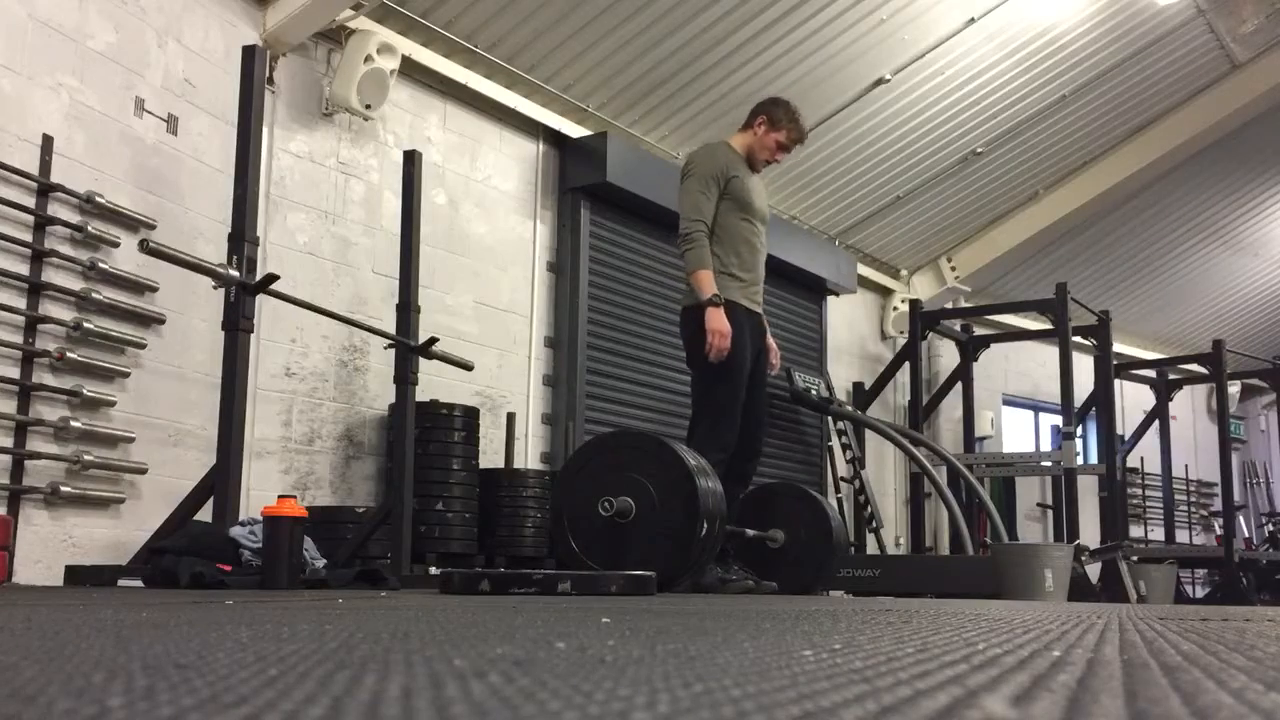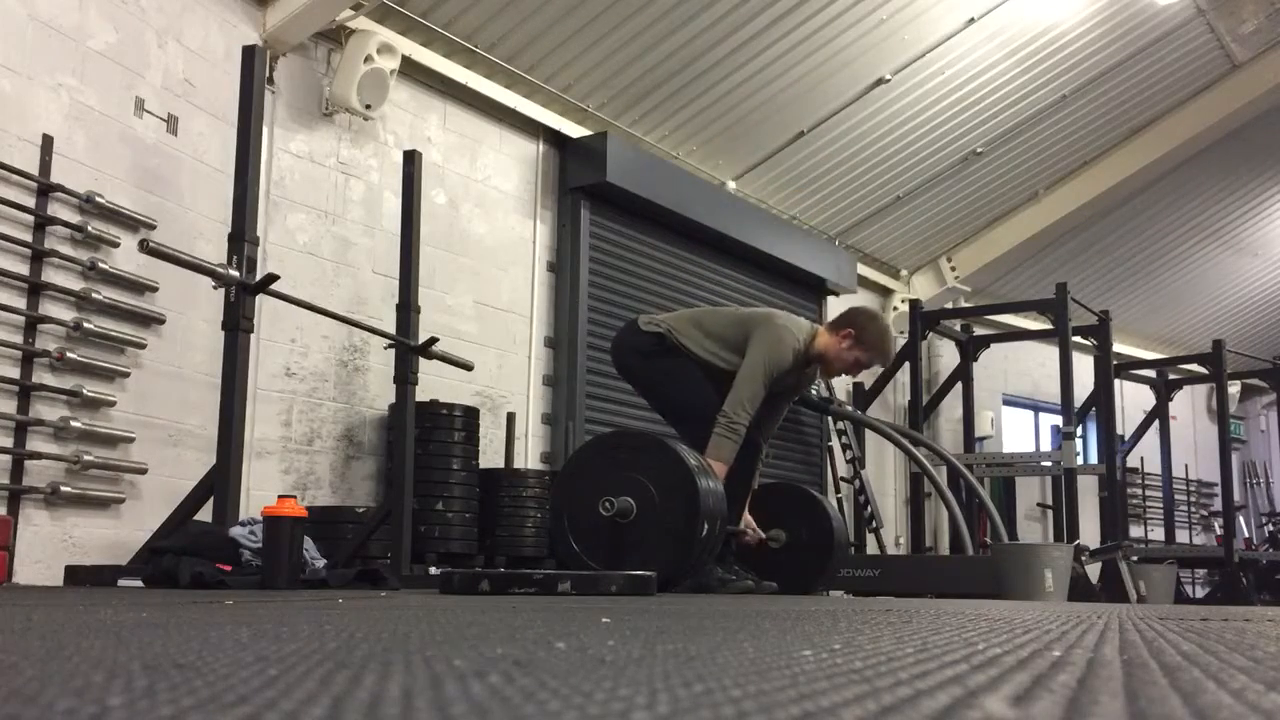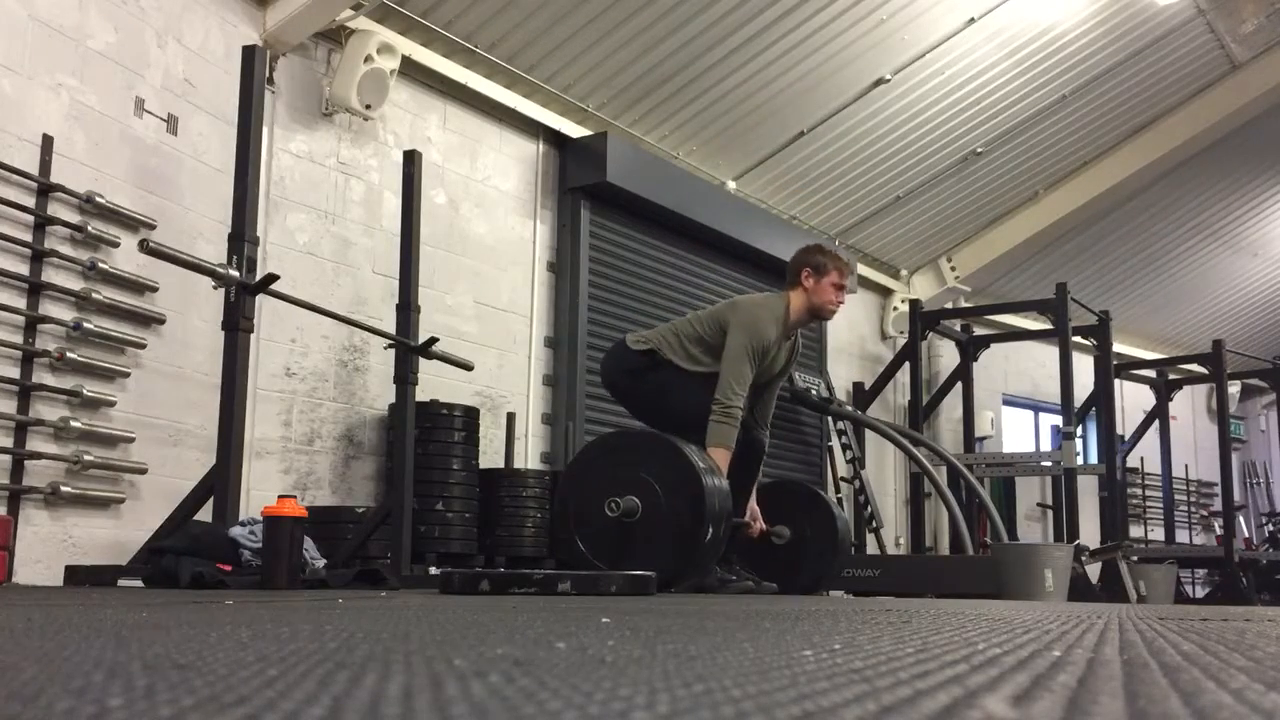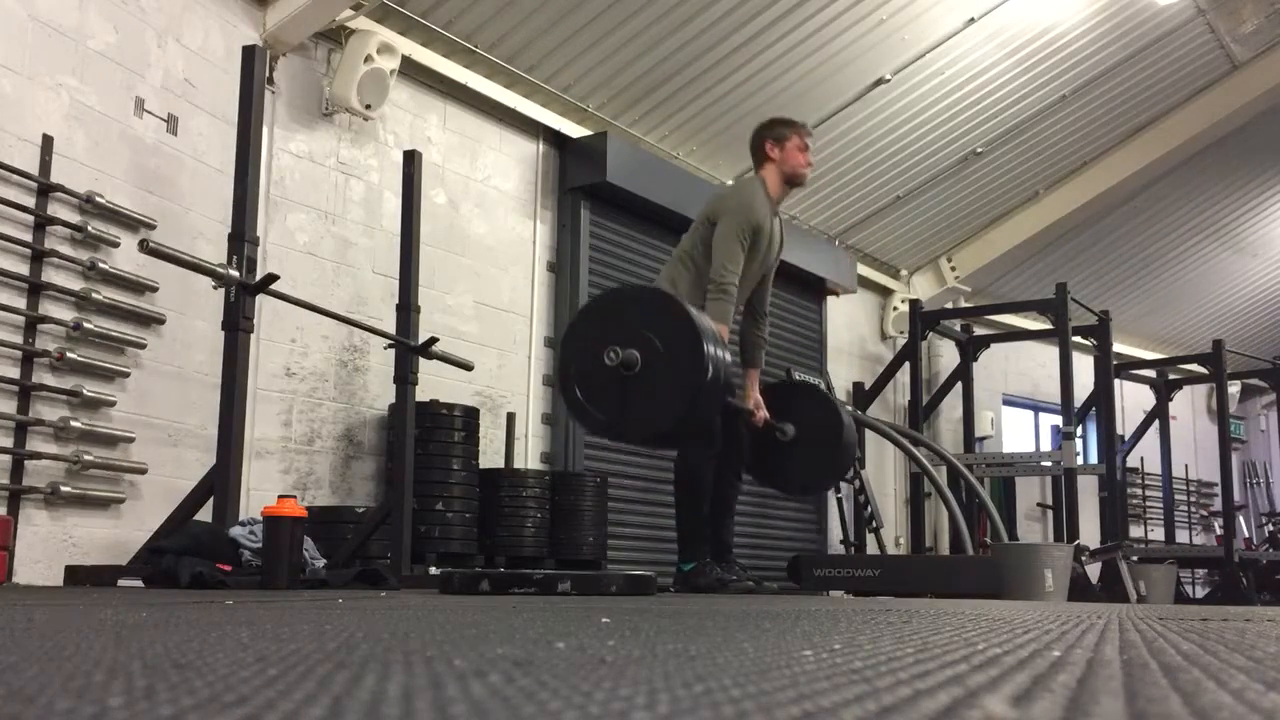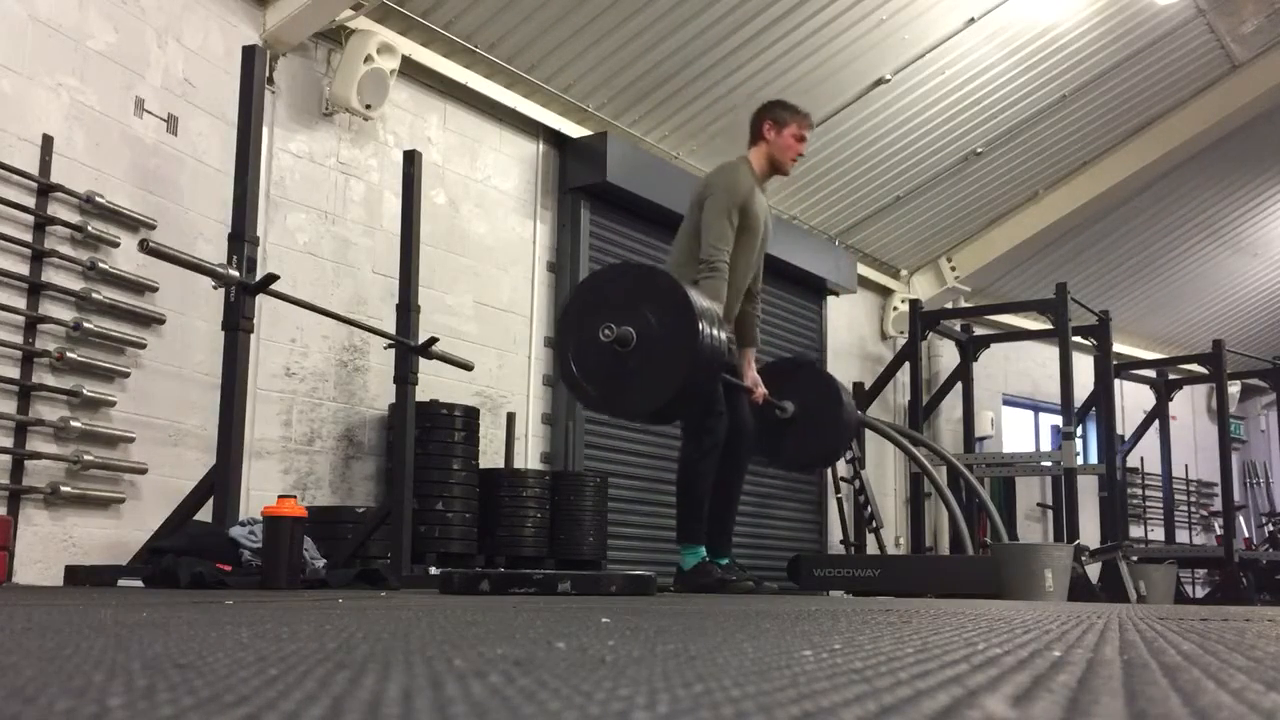
dt=1s
person 1, frame 1
left shoulder: (752, 182)
right shoulder: (712, 159)
right elbow: (693, 237)
left wrist: (763, 330)
right wrist: (713, 305)
left hip: (746, 319)
right hip: (718, 317)
left knee: (746, 447)
right knee: (713, 441)
left ankle: (718, 556)
person 1, frame 2
left shoulder: (805, 368)
right shoulder: (782, 339)
left elbow: (758, 435)
right elbow: (732, 419)
left wrist: (739, 509)
left hip: (676, 354)
right hip: (646, 345)
left knee: (745, 444)
right knee: (714, 435)
left ankle: (718, 559)
person 1, frame 3
left shoulder: (790, 343)
right shoulder: (758, 317)
left elbow: (758, 423)
right elbow: (727, 406)
left wrist: (748, 499)
left hip: (670, 374)
right hip: (635, 364)
left knee: (748, 446)
right knee: (720, 437)
left ankle: (718, 560)
person 1, frame 4
left shoulder: (773, 225)
right shoulder: (744, 200)
left elbow: (756, 314)
right elbow: (722, 286)
left wrist: (751, 388)
left knee: (733, 438)
right knee: (703, 431)
left ankle: (720, 559)
right ankle: (693, 565)
person 1, frame 5
left shoulder: (759, 201)
right shoulder: (731, 181)
left elbow: (751, 293)
right elbow: (713, 266)
left wrist: (748, 366)
left knee: (738, 436)
right knee: (708, 428)
left ankle: (719, 557)
right ankle: (693, 562)
